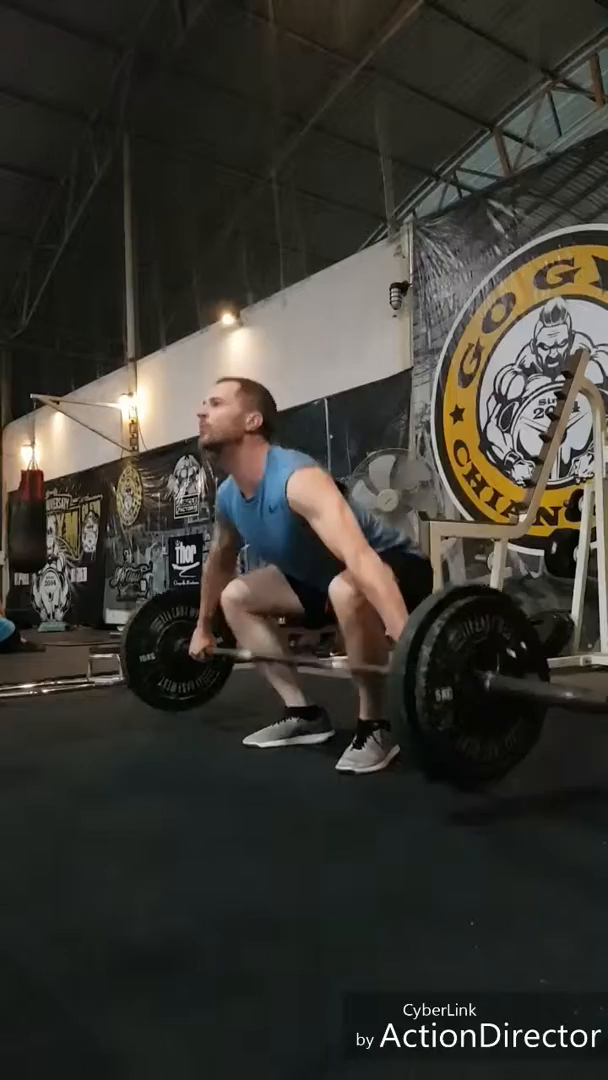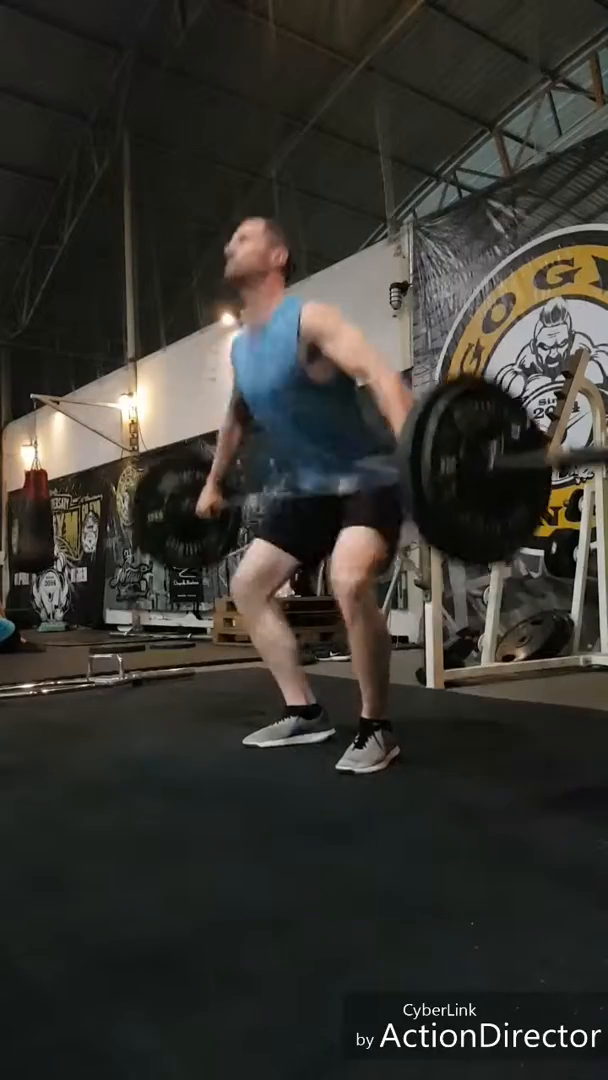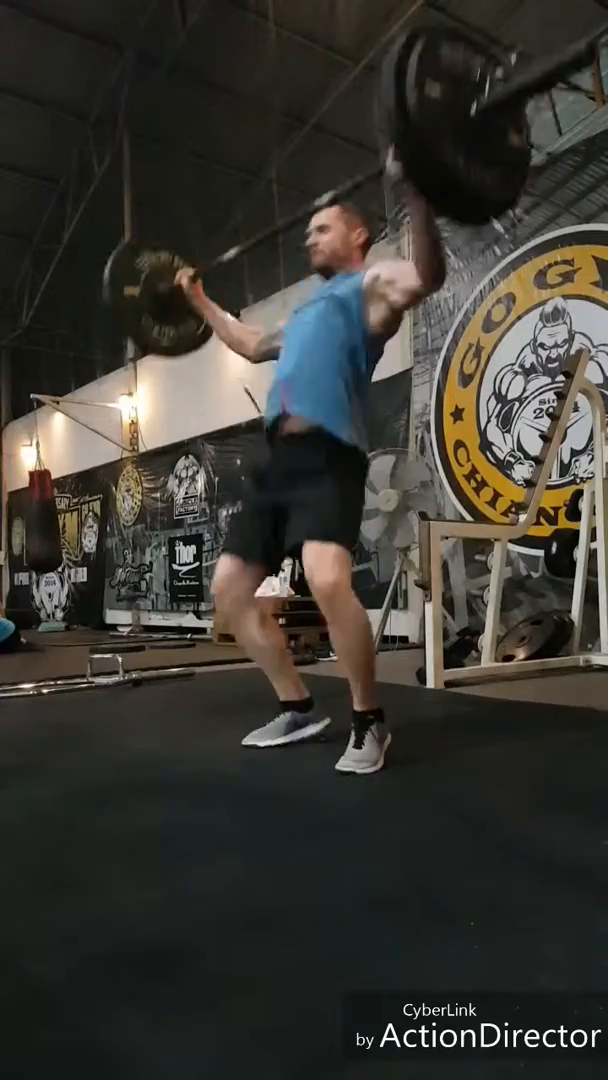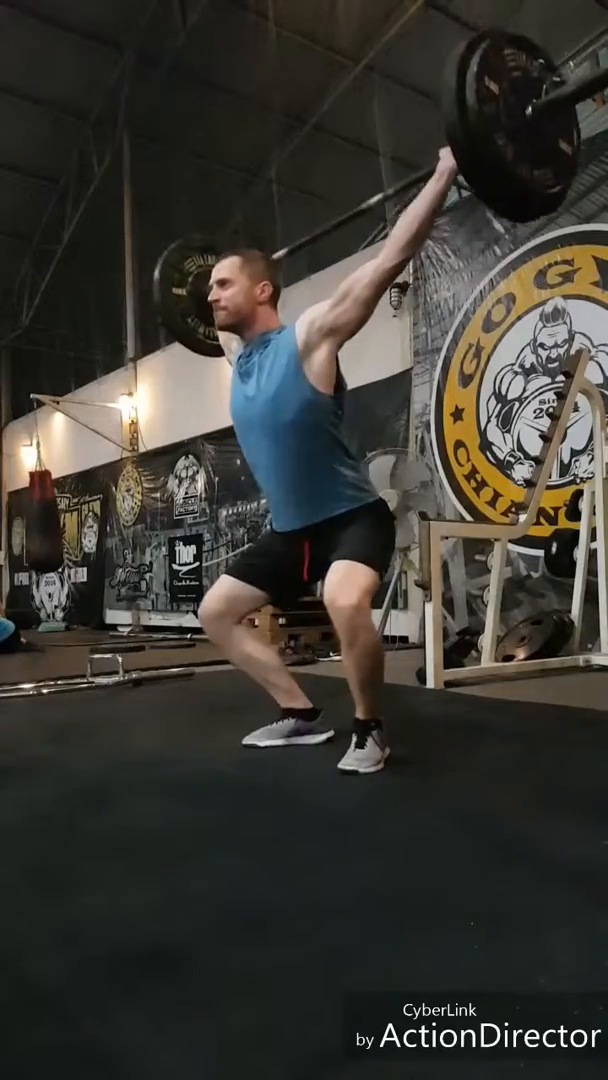
dt=0.4s
person 1, frame 1
left shoulder: (298, 480)
right shoulder: (228, 497)
left elbow: (362, 561)
right elbow: (218, 562)
right wrist: (203, 628)
left hip: (394, 567)
left knee: (346, 593)
right knee: (236, 597)
left ankle: (375, 729)
right ankle: (303, 713)
person 1, frame 2
left shoulder: (308, 318)
right shoulder: (241, 348)
left elbow: (380, 373)
right elbow: (236, 421)
right wrist: (214, 484)
left hip: (365, 482)
right hip: (308, 490)
left knee: (349, 581)
right knee: (248, 583)
left ankle: (375, 728)
right ankle: (303, 711)
person 1, frame 3
left shoulder: (372, 284)
right shoulder: (315, 305)
left elbow: (425, 277)
right elbow: (252, 343)
left wrist: (413, 187)
right wrist: (199, 298)
left hip: (326, 448)
right hip: (279, 455)
left knee: (327, 580)
right knee: (228, 586)
left ankle: (368, 722)
right ankle: (299, 707)
person 1, frame 4
left shoulder: (309, 336)
right shoulder: (242, 356)
left elbow: (390, 258)
right elbow: (221, 325)
left wrist: (445, 172)
left hip: (351, 517)
right hip: (290, 529)
left knee: (346, 602)
right knee: (215, 611)
left ankle: (369, 729)
right ankle: (302, 715)
